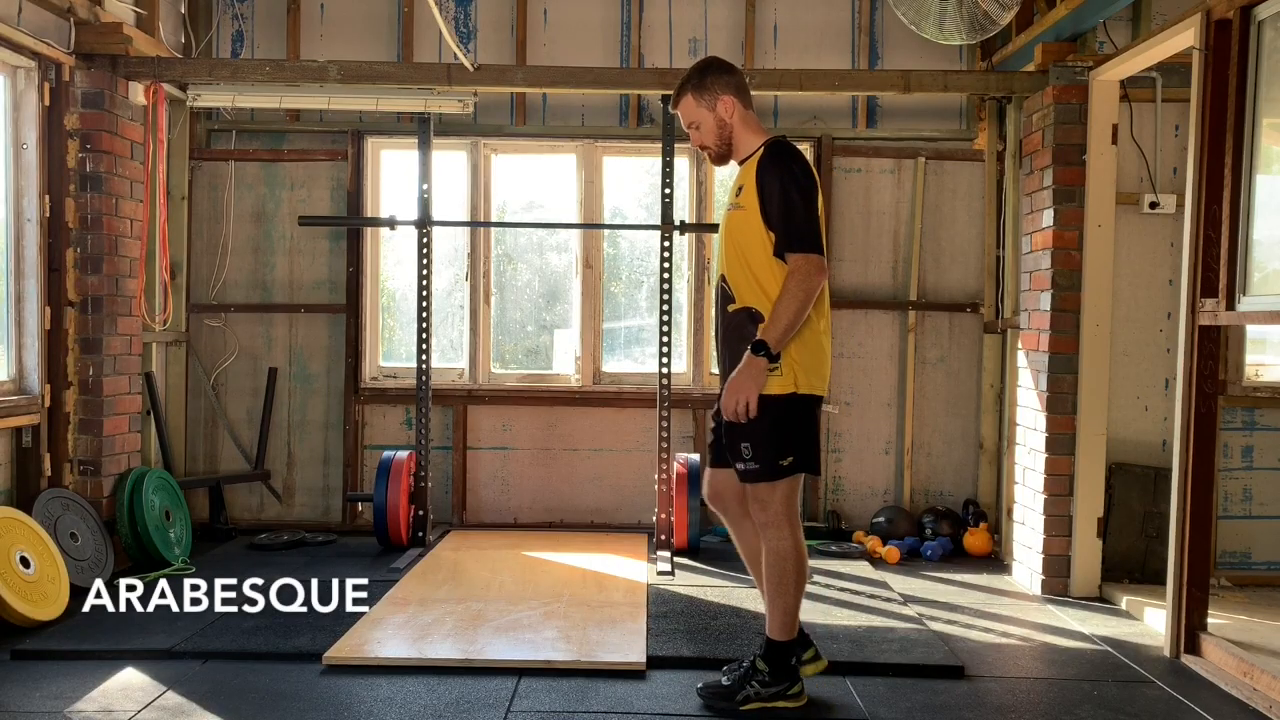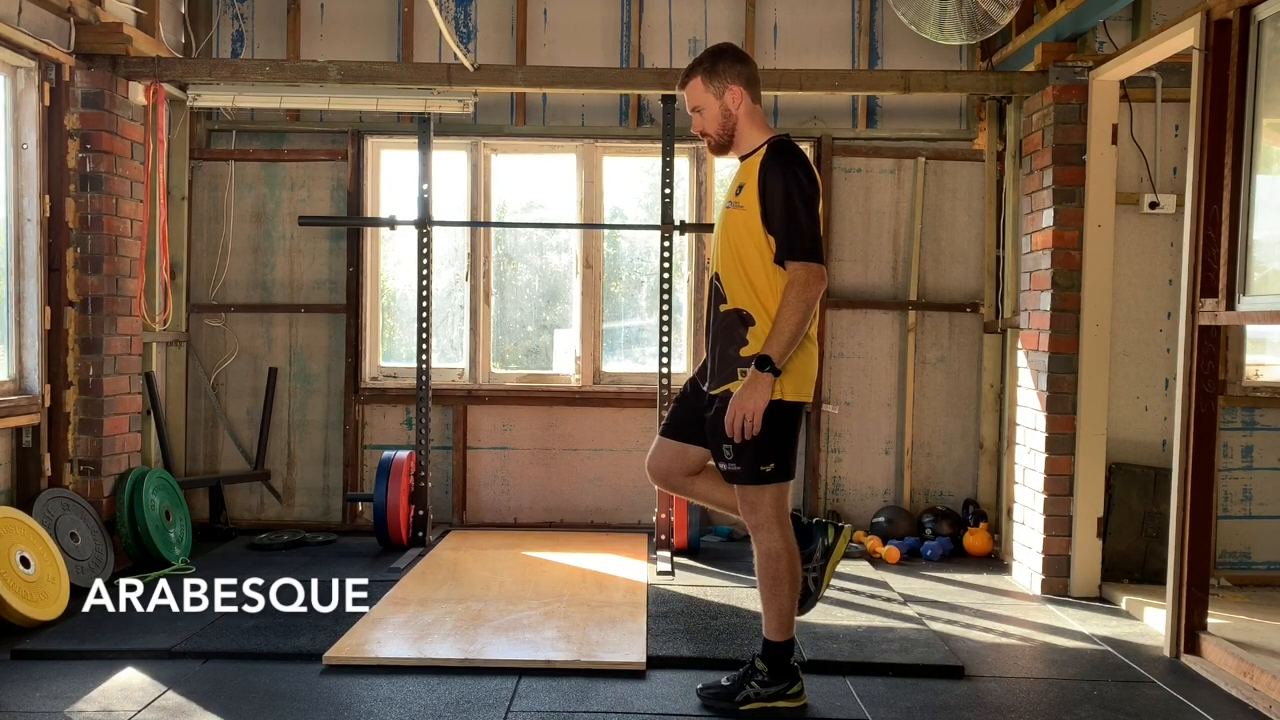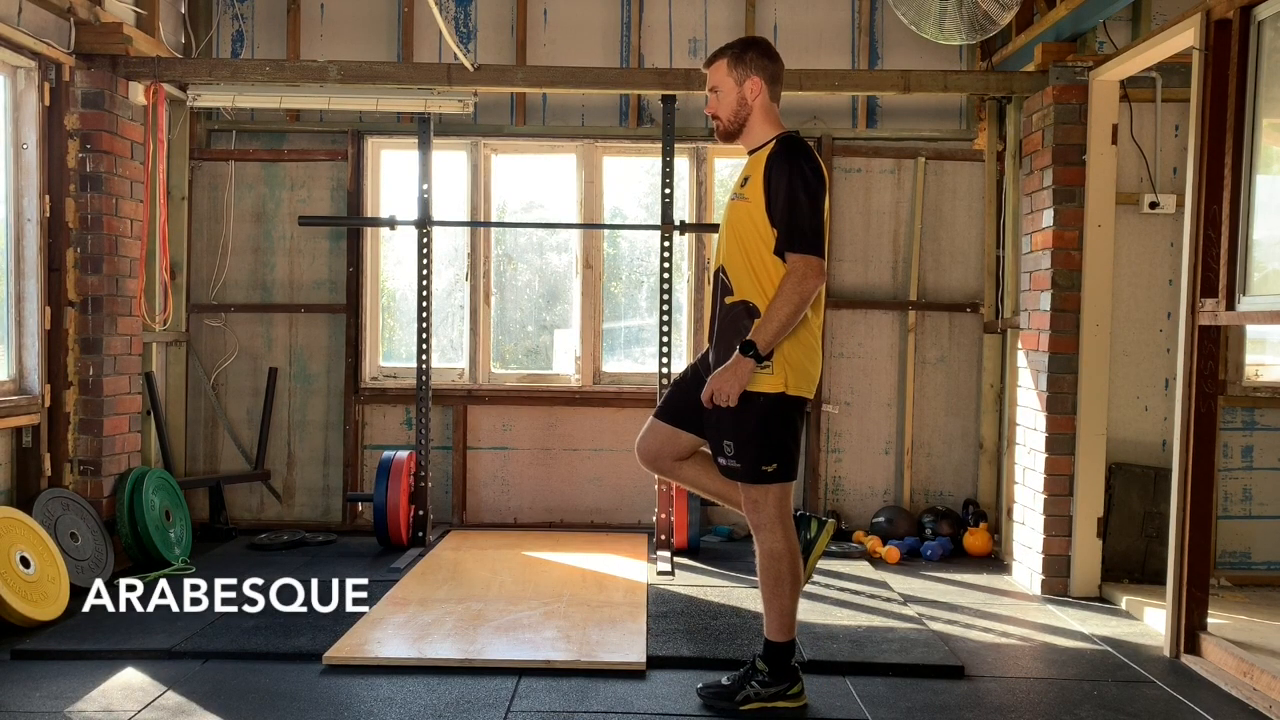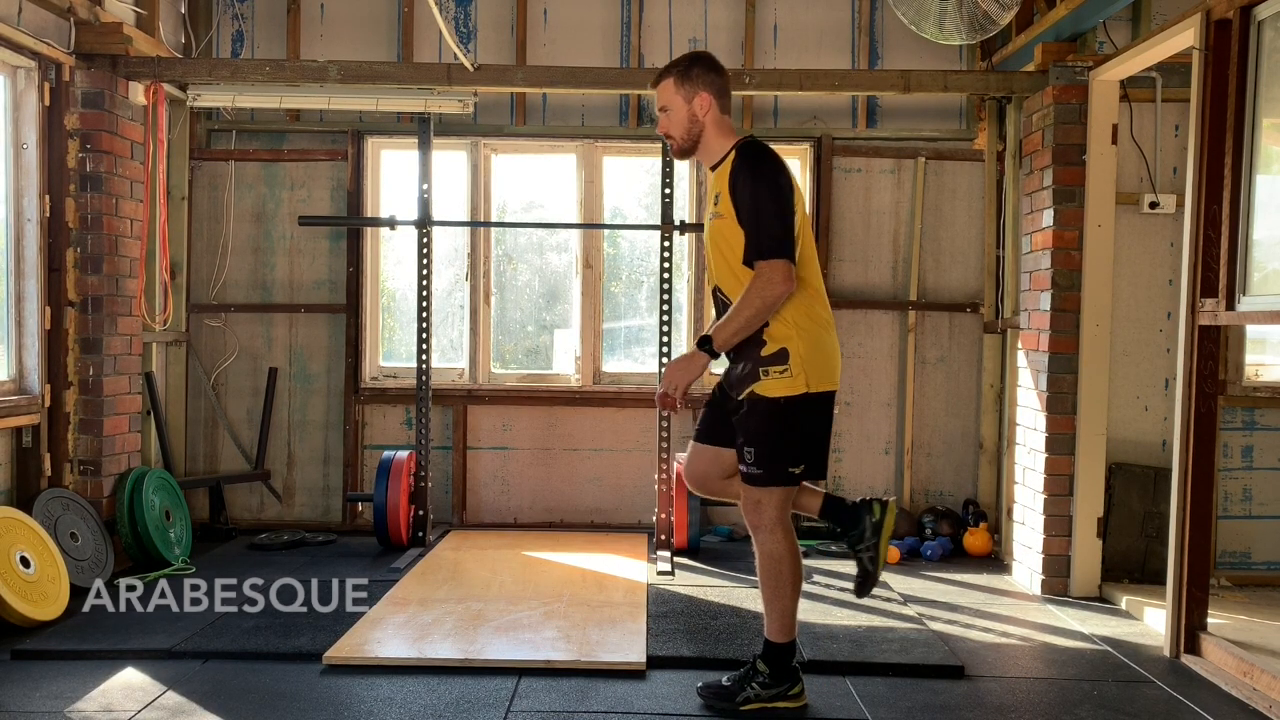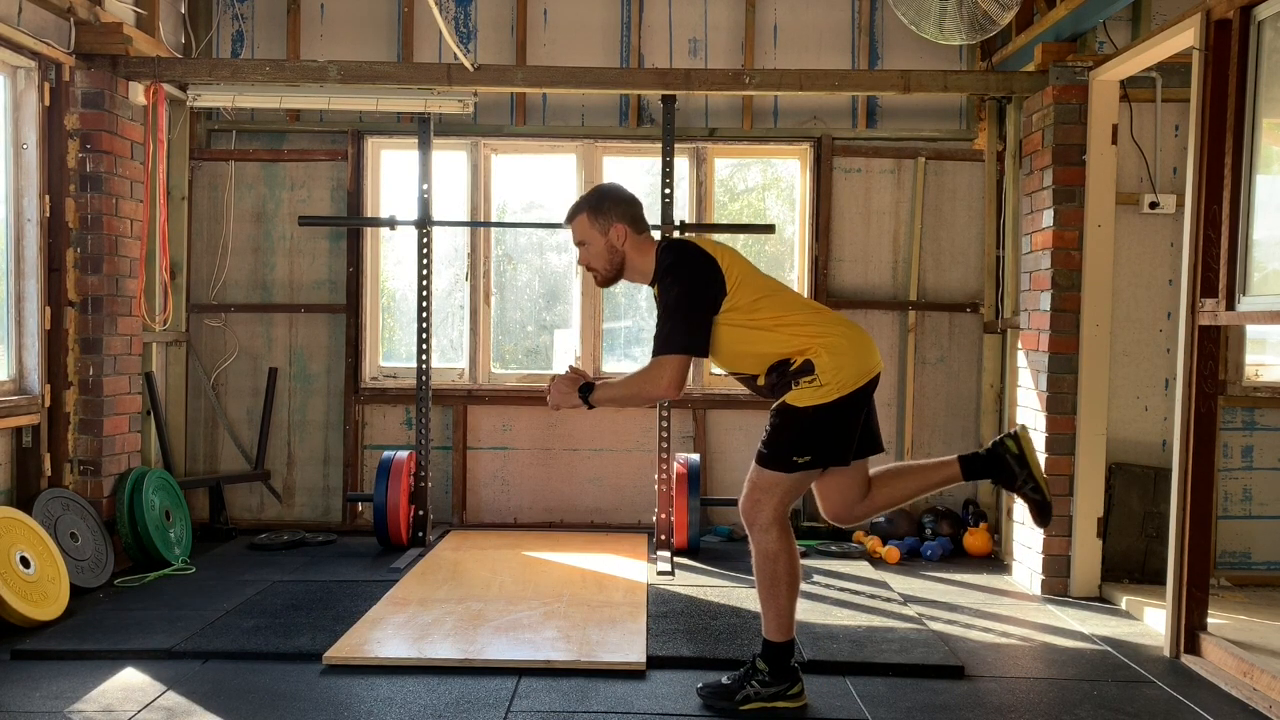
dt=1s
person 1, frame 1
left shoulder: (779, 164)
right shoulder: (750, 174)
left elbow: (807, 270)
left wrist: (757, 358)
left hip: (778, 376)
right hip: (750, 373)
left knee: (771, 512)
right knee: (724, 493)
left ankle: (779, 670)
right ankle: (789, 642)
person 1, frame 2
left shoulder: (781, 164)
right shoulder: (749, 170)
left elbow: (808, 277)
left wrist: (764, 373)
left hip: (763, 376)
right hip: (725, 368)
left knee: (761, 516)
right knee: (667, 468)
left ankle: (777, 673)
right ankle: (805, 539)
person 1, frame 3
left shoulder: (789, 159)
right shoulder: (757, 164)
left elbow: (806, 272)
left wrist: (747, 358)
left hip: (765, 369)
right hip: (731, 359)
left knee: (763, 515)
right knee: (656, 448)
left ankle: (777, 674)
right ankle: (793, 530)
person 1, frame 4
left shoulder: (753, 167)
right shoulder: (727, 173)
left elbow: (776, 280)
left wrist: (701, 352)
right wrist: (704, 357)
left hip: (787, 366)
right hip: (759, 364)
left knee: (763, 513)
right knee: (704, 474)
left ankle: (778, 675)
right ankle: (851, 517)
person 1, frame 5
left shoulder: (683, 269)
right shoulder: (677, 262)
left elbow: (665, 383)
right elbow: (664, 375)
left wrist: (585, 394)
right wrist: (594, 384)
left hip: (828, 371)
right hip: (838, 365)
left knee: (761, 511)
right knee: (847, 506)
left ankle: (776, 674)
right ankle: (993, 459)
